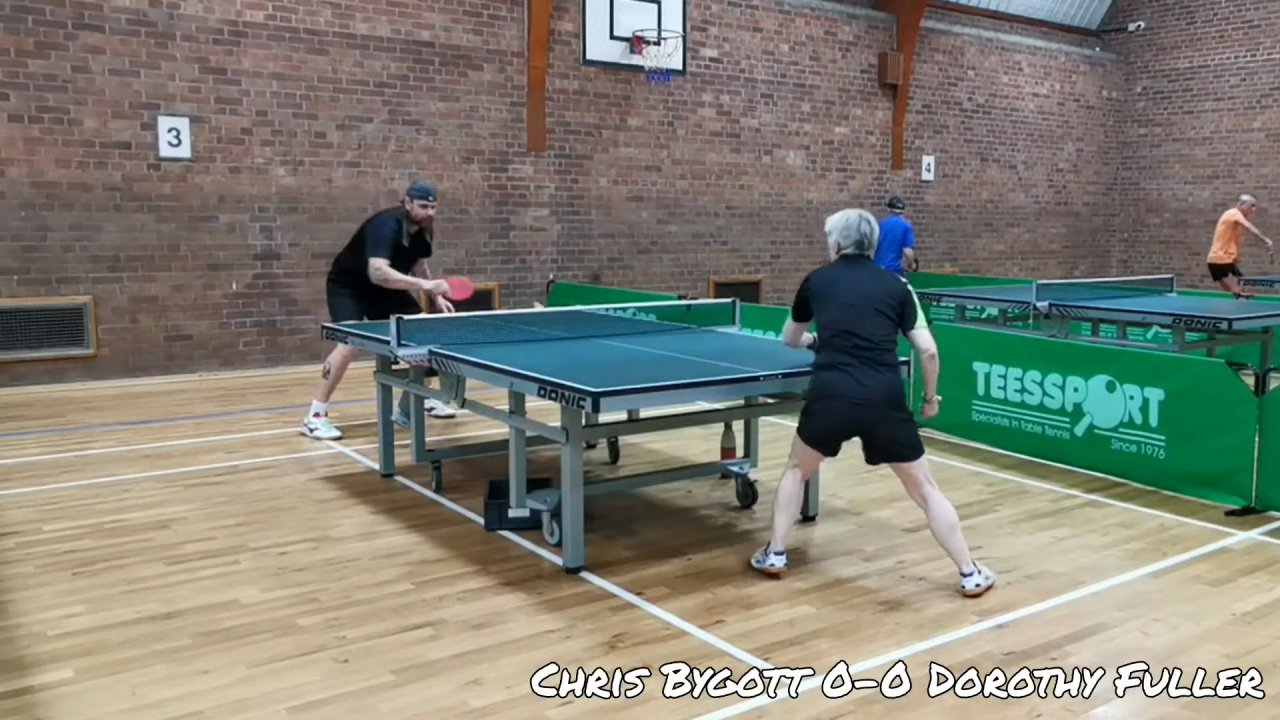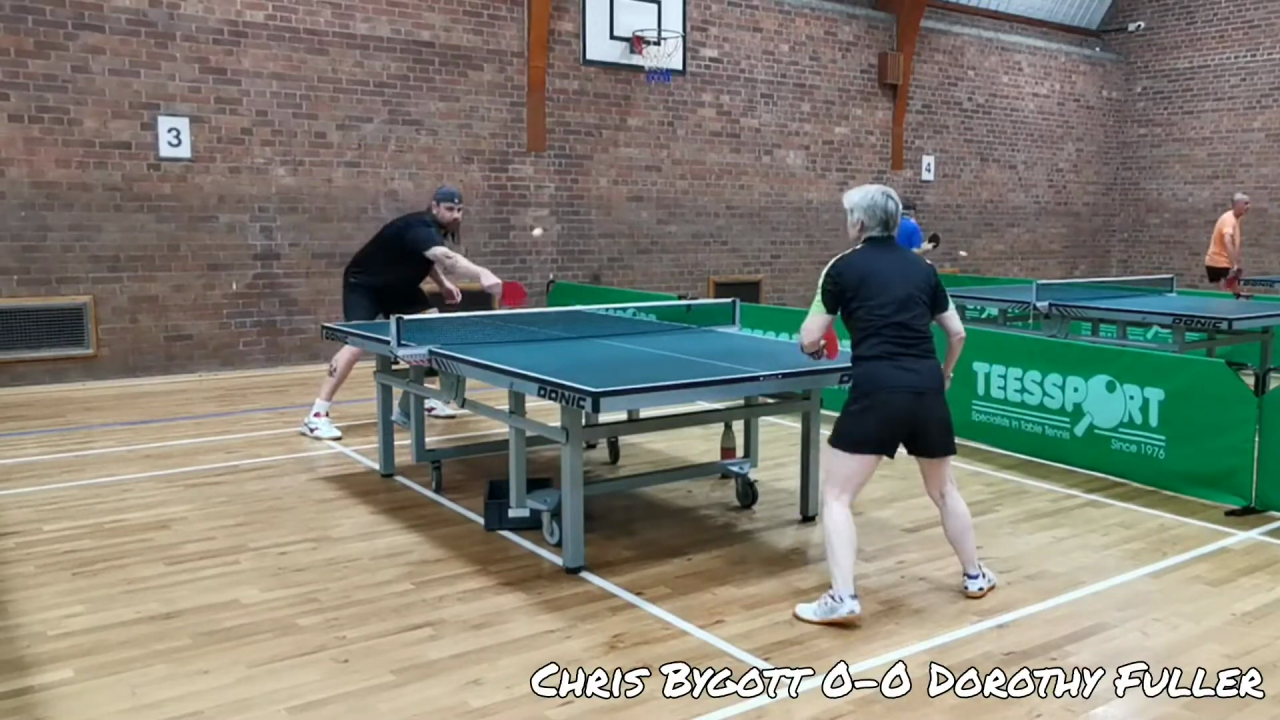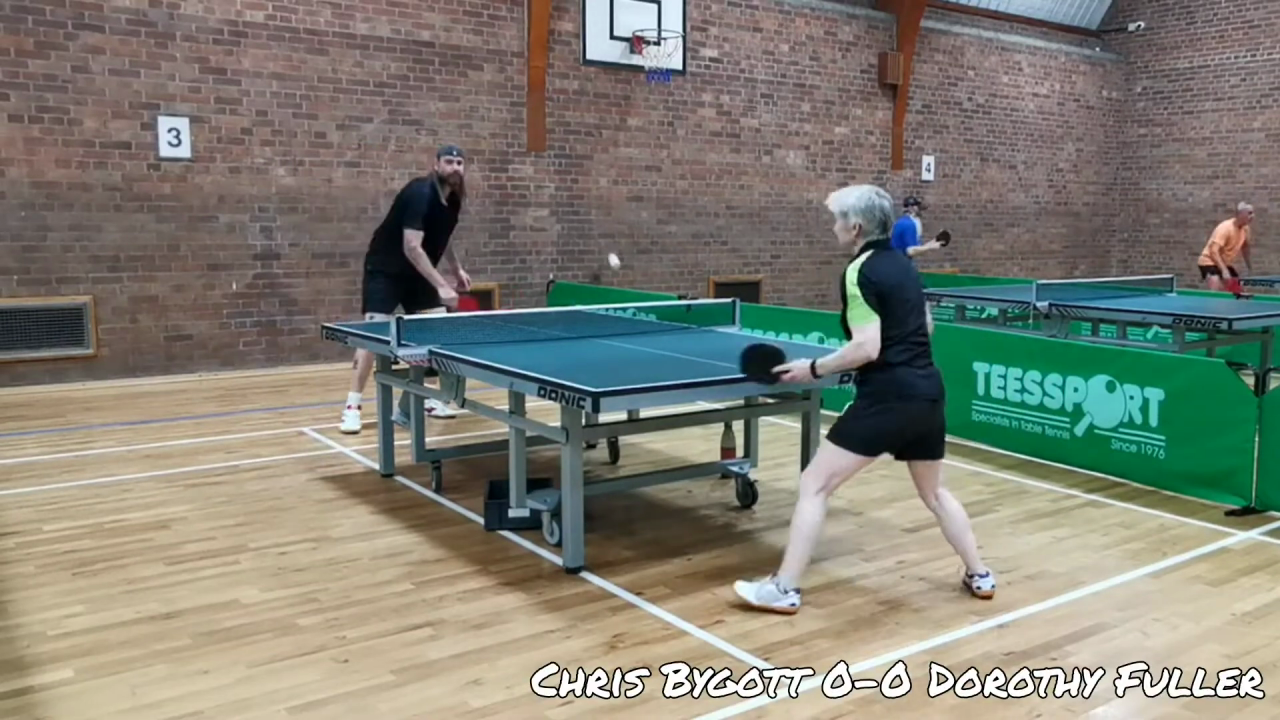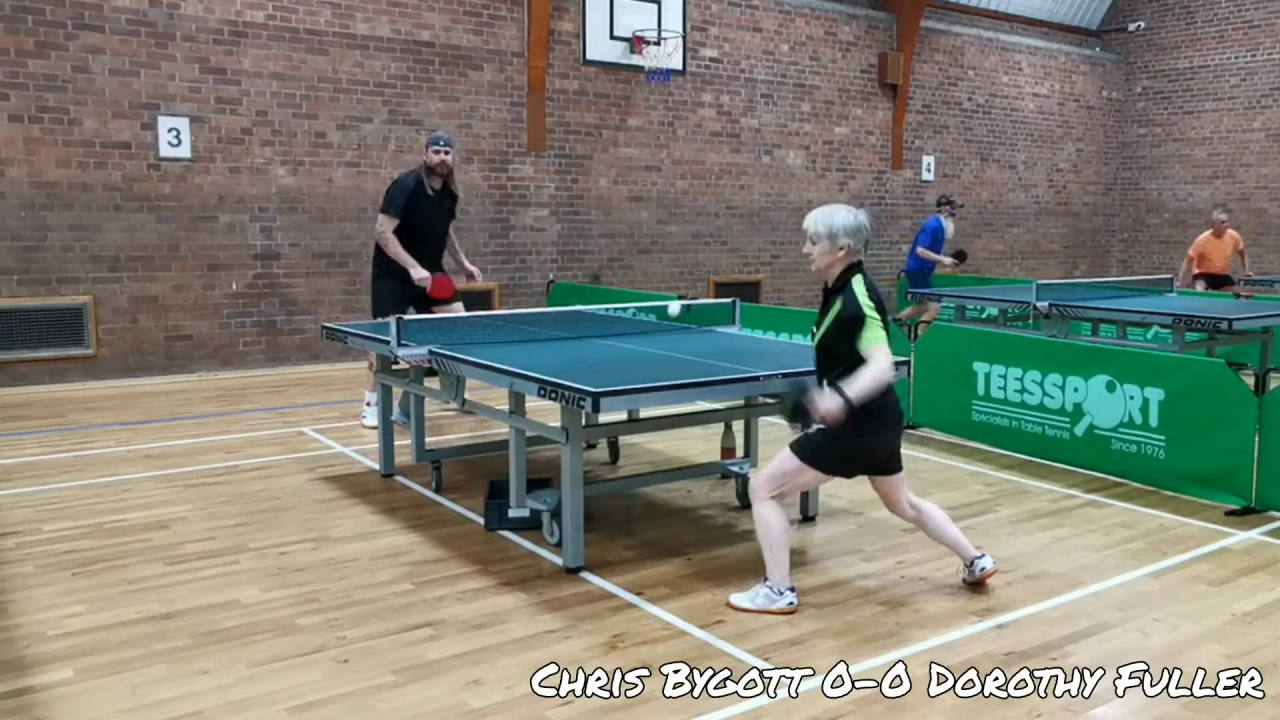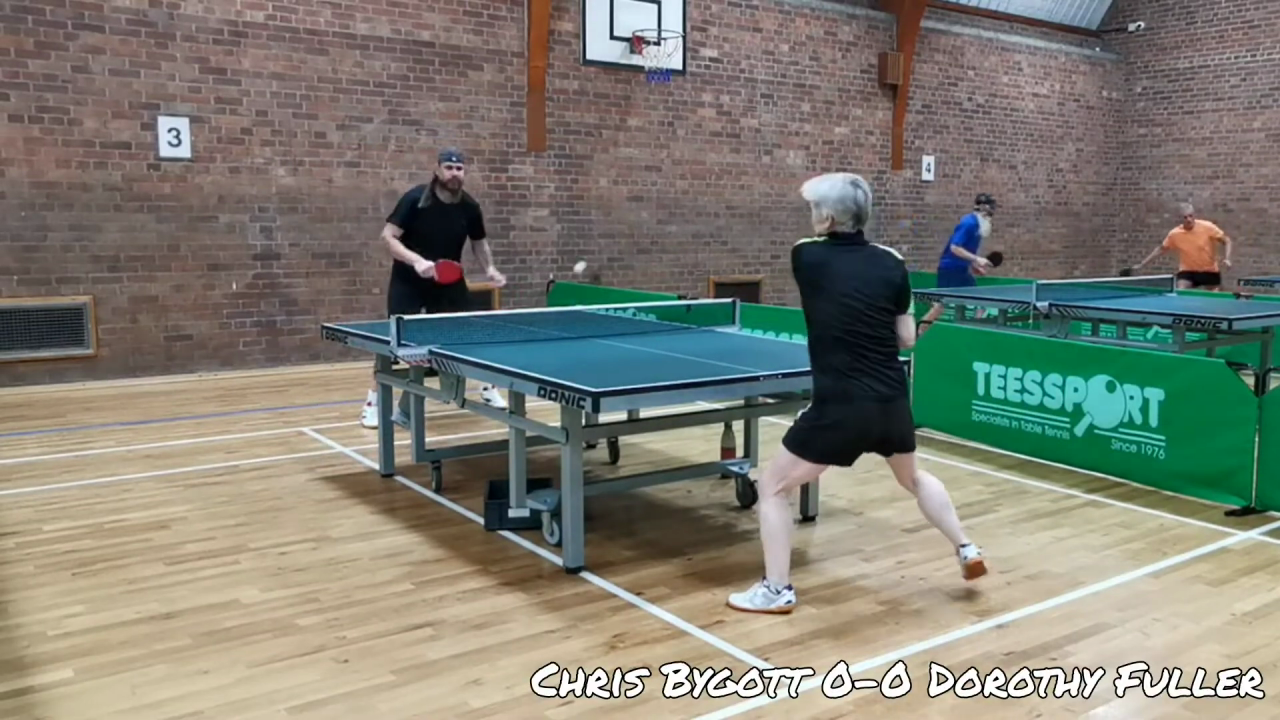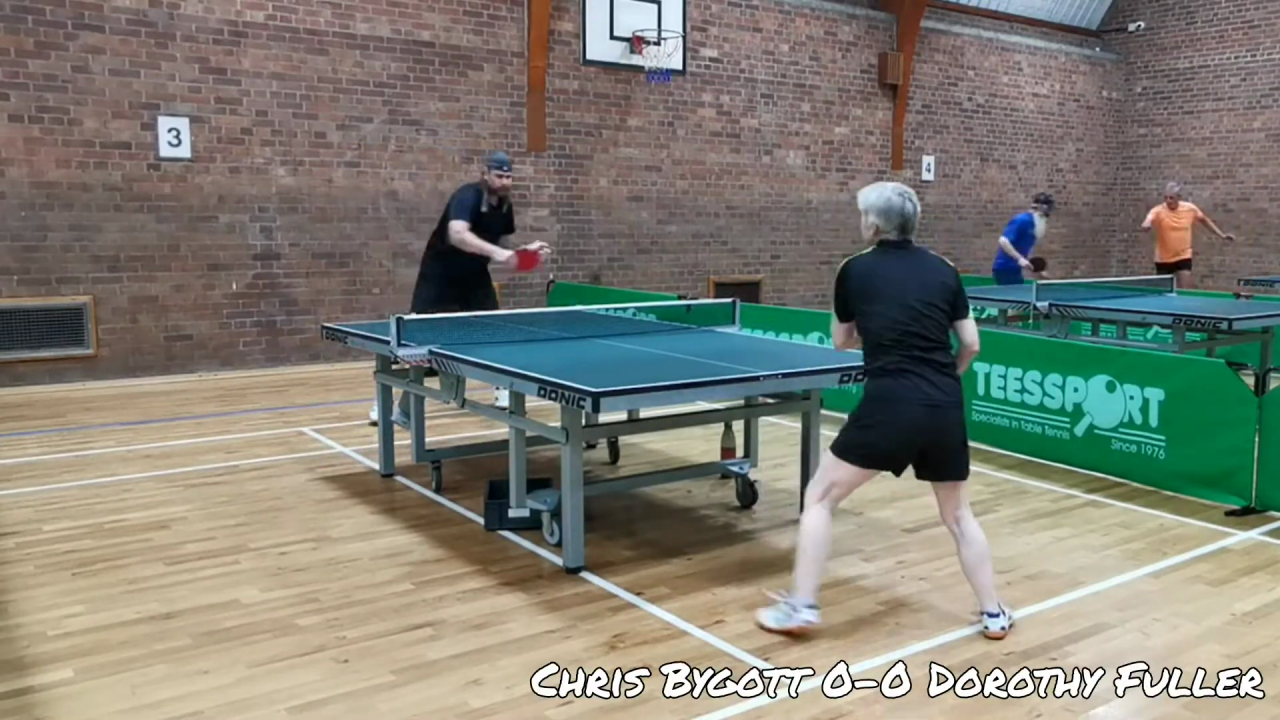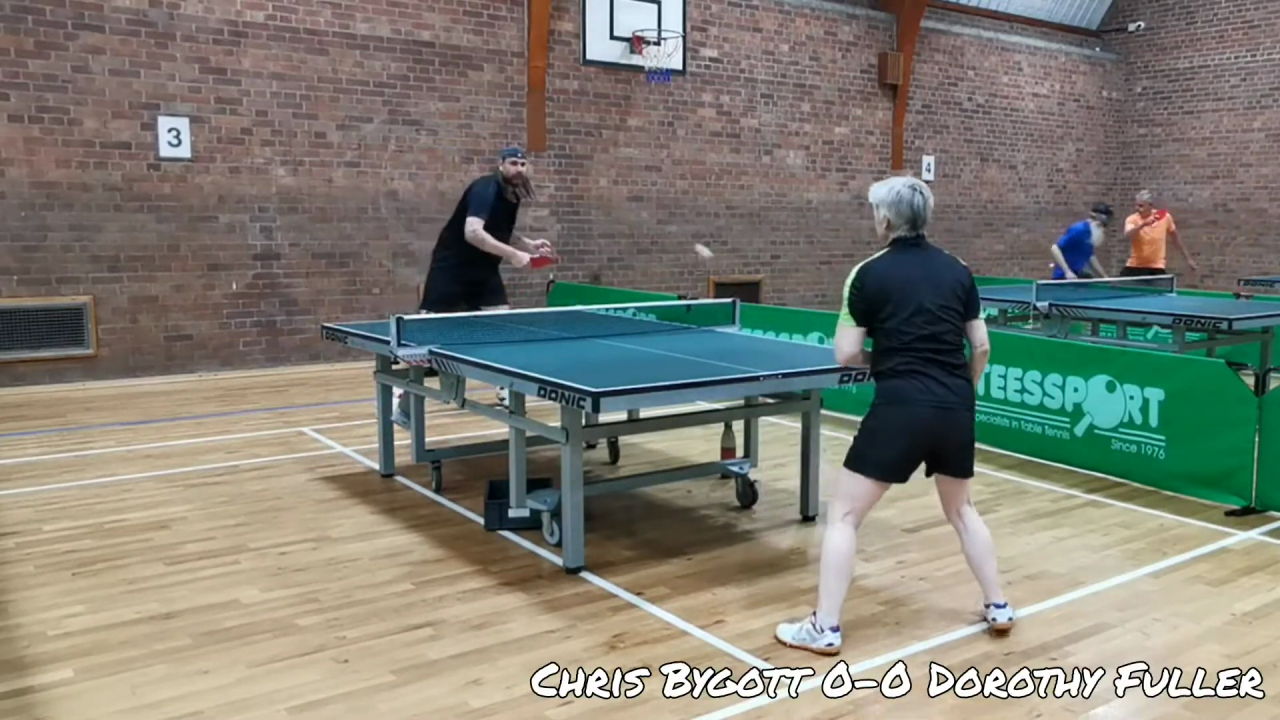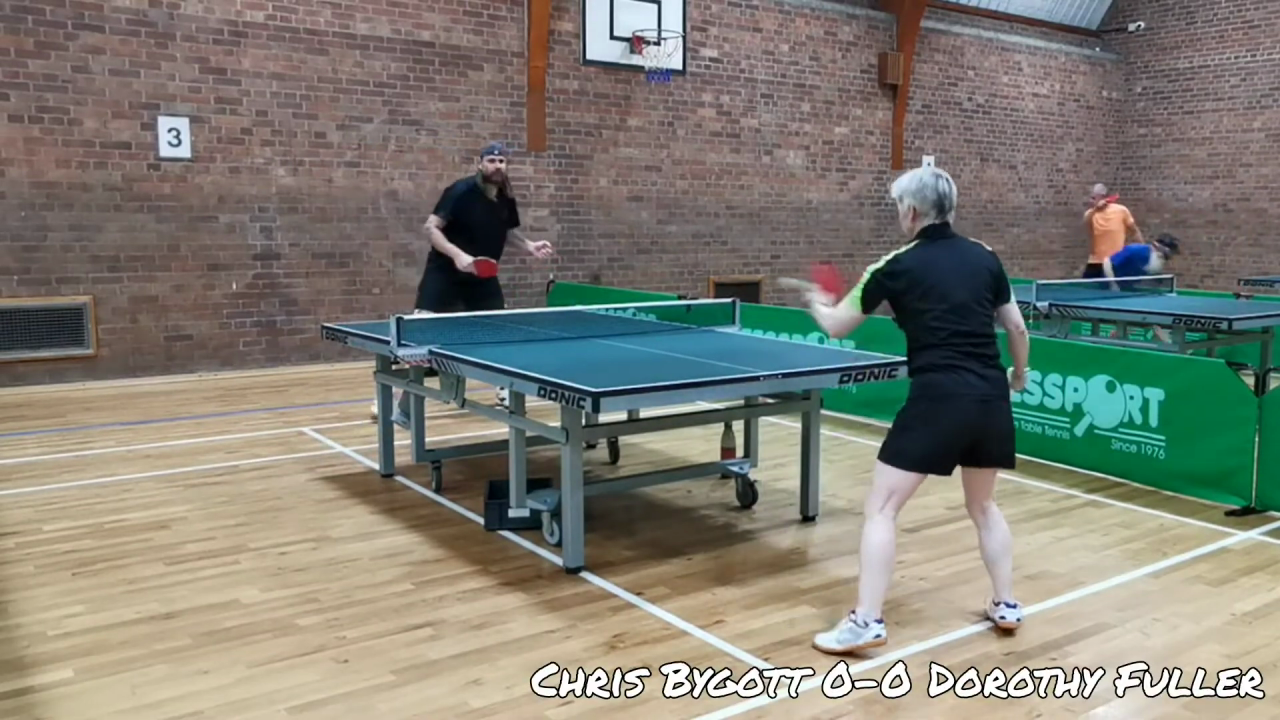
dt=0.3s
person 1, frame 1
left shoulder: (816, 281)
right shoulder: (896, 285)
left elbow: (789, 338)
right elbow: (928, 349)
right wrist: (929, 396)
left hip: (831, 396)
right hip: (885, 399)
left knee: (796, 469)
right knee: (924, 490)
left ankle: (775, 553)
right ankle: (971, 573)
person 1, frame 2
left shoulder: (843, 267)
right shoulder: (922, 268)
left elbow: (808, 339)
right elbow: (957, 333)
left wrist: (816, 346)
right wrist: (943, 374)
left hip: (876, 391)
right hip: (927, 390)
left knee: (837, 495)
right knee: (942, 489)
left ankle: (843, 598)
right ankle: (975, 575)
person 1, frame 3
left shoulder: (860, 273)
right shoulder: (901, 265)
left elbow: (868, 348)
left wrist: (813, 368)
left hip: (887, 398)
right hip: (928, 394)
left knee: (814, 485)
right knee: (934, 492)
left ankle: (785, 588)
right ankle: (980, 575)
person 1, frame 4
left shoulder: (856, 296)
right shoulder: (840, 288)
left elbow: (883, 367)
left wrist: (843, 399)
right wrist: (840, 393)
left hip: (856, 424)
right hip: (882, 420)
left knee: (764, 487)
right knee: (901, 502)
left ankle: (778, 590)
right ankle: (975, 561)
person 1, frame 5
left shoulder: (807, 255)
right shoulder: (891, 264)
right elbow: (906, 338)
left hip: (840, 404)
right hip: (891, 398)
left knee: (773, 485)
right knee: (913, 478)
left ankle: (776, 589)
right ankle: (966, 550)
person 1, frame 6
left shoulder: (854, 271)
right shoulder: (944, 271)
left elbow: (843, 340)
right elbow: (970, 345)
left hip: (888, 405)
right hip: (944, 406)
left knee: (819, 497)
right knee: (958, 515)
left ankle: (801, 606)
right ankle: (992, 613)
person 1, frame 7
left shoulder: (869, 274)
right shoulder: (957, 270)
left elbow: (845, 354)
right elbow: (981, 346)
left hip: (900, 407)
right hip: (955, 408)
left knee: (843, 515)
right knee: (960, 510)
left ankle: (825, 627)
right ankle: (997, 605)
person 1, frame 8
left shoulder: (898, 266)
right shoulder: (985, 258)
left elbow: (837, 324)
right elbow: (1016, 327)
left wrist: (819, 302)
right wrist: (1019, 371)
left hip: (936, 399)
right hip: (990, 398)
left knee: (880, 509)
right knee: (983, 507)
left ankle: (864, 622)
right ankle: (1006, 606)
person 2, frame 1
left shoulder: (424, 230)
right shoulder: (384, 226)
left elbow: (419, 265)
right elbow: (378, 272)
left wrist: (436, 297)
right wrist: (424, 284)
left hip: (390, 289)
right hip: (347, 286)
right knee: (350, 344)
left ankle: (421, 399)
right ankle: (315, 416)
person 2, frame 2
left shoulder: (439, 230)
right shoulder: (421, 229)
left elbow: (435, 262)
right elbow: (446, 258)
left wrist: (443, 284)
right wrist: (483, 274)
left hip: (399, 288)
right hip: (364, 285)
right knee: (355, 345)
left ankle: (423, 399)
right ankle: (317, 415)
person 2, frame 3
left shoulder: (454, 199)
right shoulder: (421, 193)
right elbow: (412, 246)
left wrist: (457, 269)
right wrist: (441, 285)
left hip: (418, 275)
right hip: (384, 271)
left ankle: (424, 398)
right ankle: (352, 405)
person 2, frame 4
left shoulder: (450, 193)
right shoulder: (406, 187)
right elbow: (383, 233)
left wrist: (462, 261)
right wrist: (412, 266)
left hip: (430, 272)
right hip: (393, 275)
right ankle: (372, 403)
person 2, frame 5
left shoulder: (470, 207)
right shoulder: (415, 199)
left elbow: (479, 243)
right elbow: (387, 237)
left wrist: (489, 269)
right wrist: (417, 261)
left hip: (448, 281)
right hip: (409, 280)
left ankle: (489, 390)
right ankle: (372, 403)
person 2, frame 6
left shoulder: (505, 205)
right shoulder: (467, 197)
left elbow: (501, 238)
right elbow: (456, 235)
left wrist: (525, 250)
right wrist: (494, 251)
left hip: (474, 277)
right hip: (439, 274)
left ankle: (502, 391)
person 2, frame 7
left shoulder: (514, 196)
right shoulder: (485, 189)
right elbow: (473, 233)
left wrist: (529, 243)
right wrist: (514, 254)
left hip: (484, 272)
right hip: (450, 268)
left ankle: (506, 390)
right ankle: (399, 393)
person 2, frame 8
left shoulder: (507, 199)
right shoulder: (461, 191)
left elbow: (510, 233)
right elbow: (431, 227)
left wrist: (531, 247)
right wrist: (457, 255)
left hip: (483, 277)
right hip: (446, 271)
left ankle: (505, 392)
